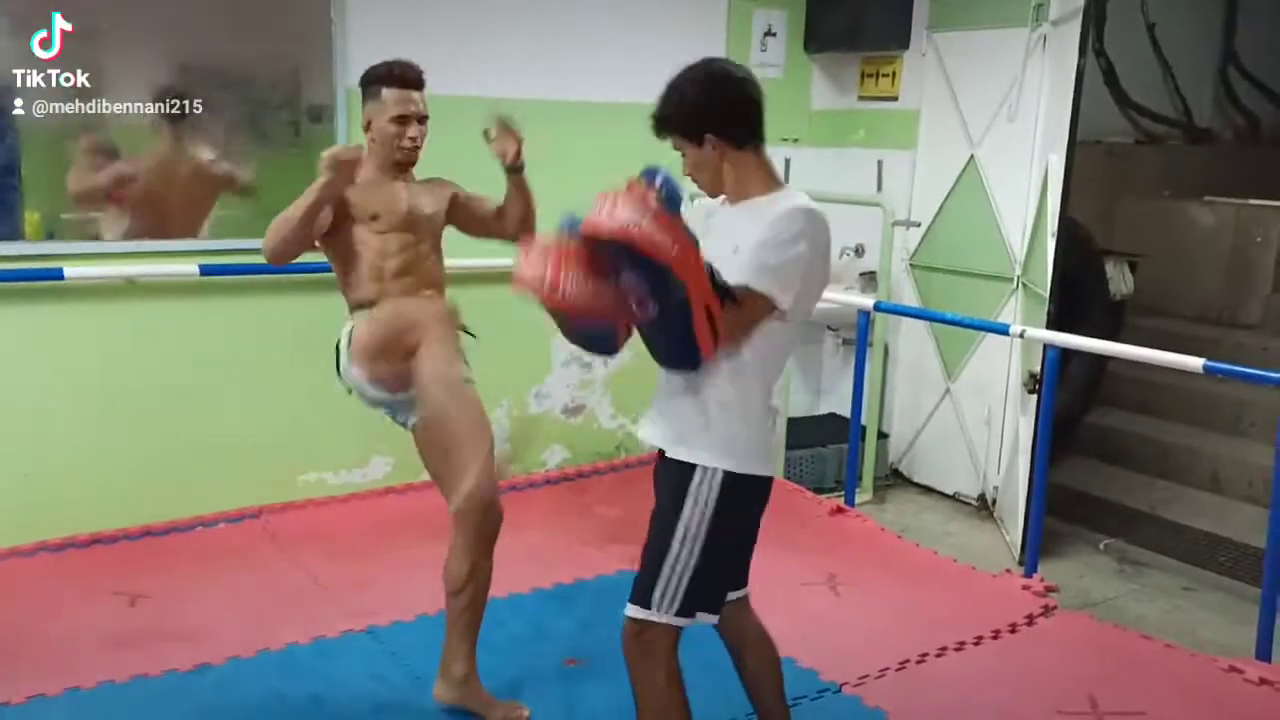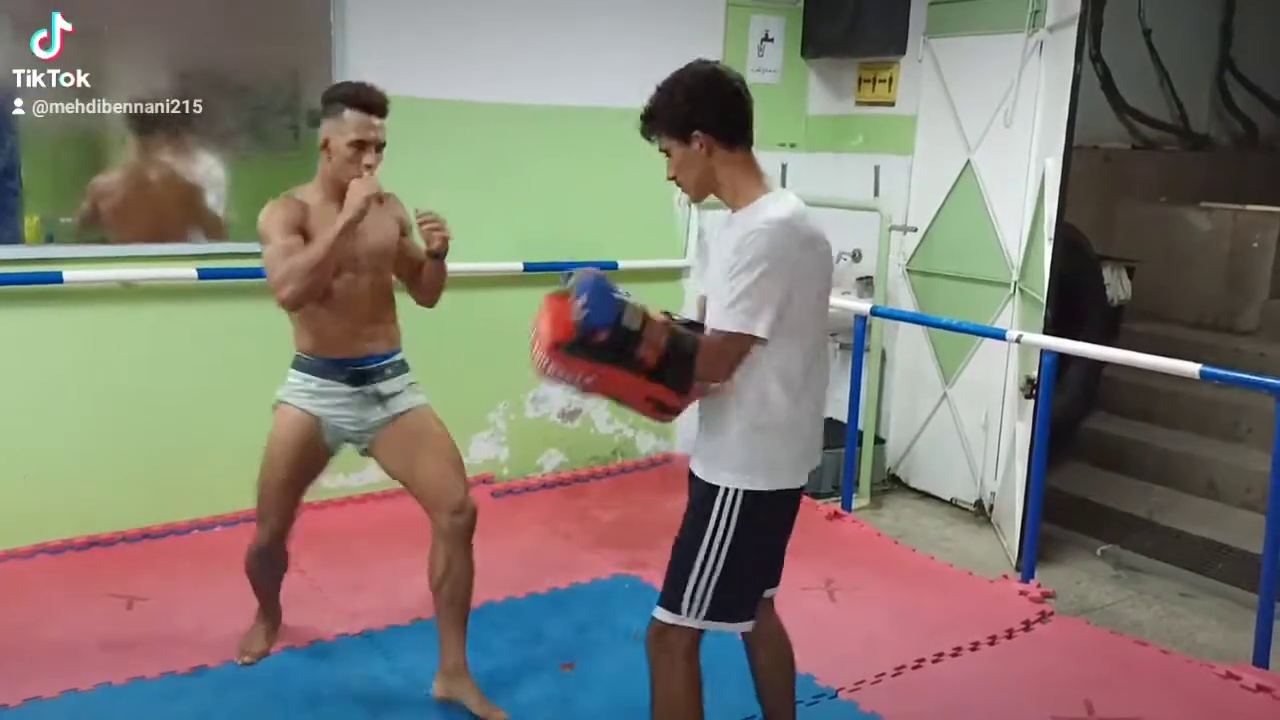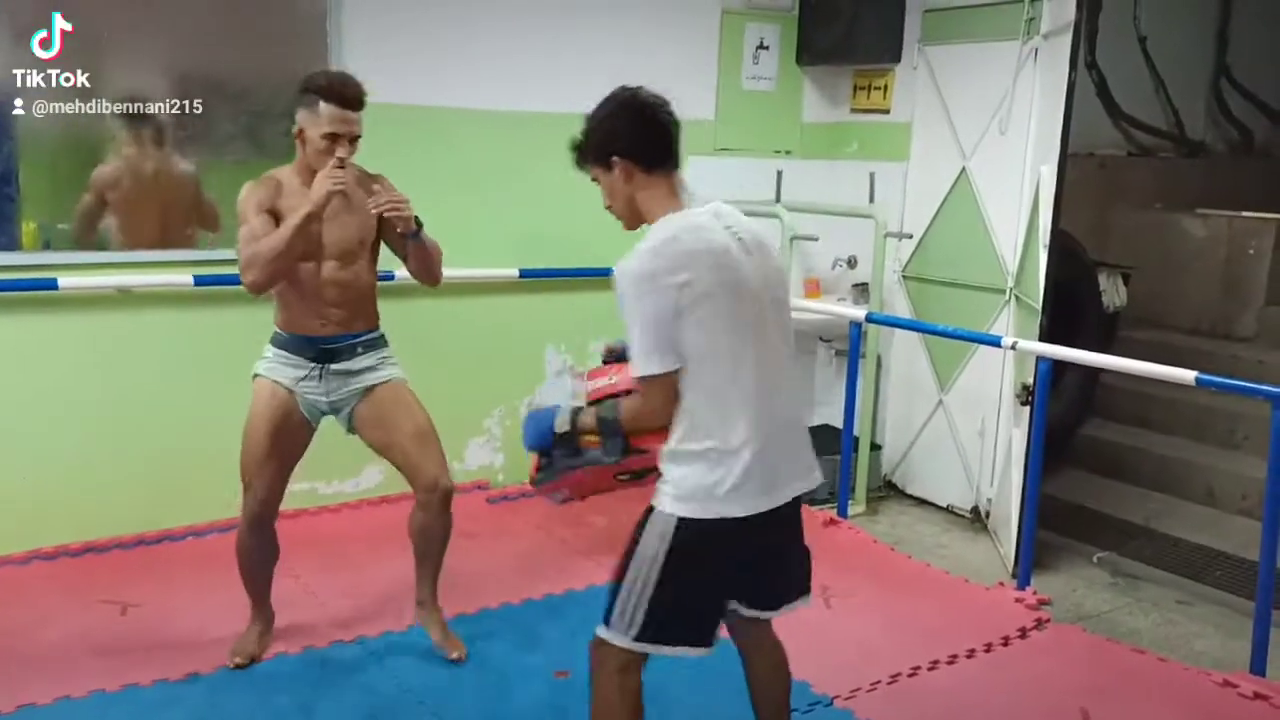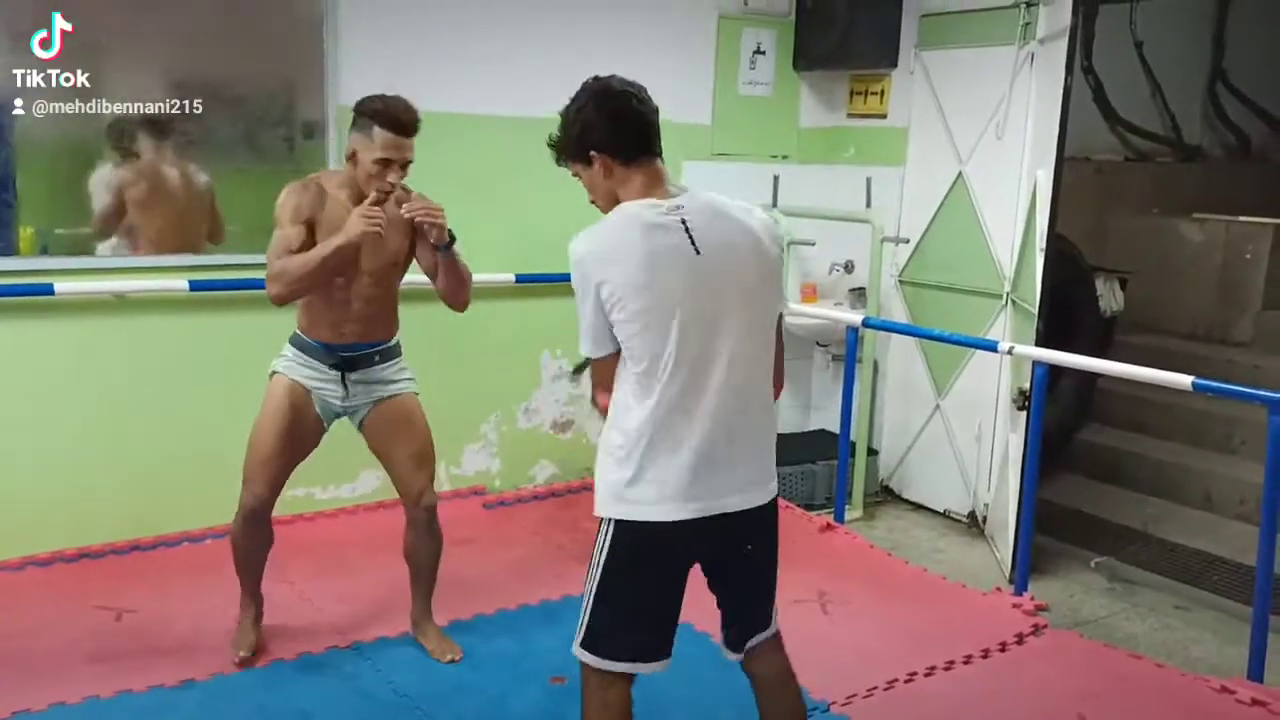
dt=0.3s
person 1, frame 1
left shoulder: (795, 221)
right shoulder: (711, 211)
left elbow: (728, 326)
left hip: (720, 455)
right hip: (690, 441)
left knee: (648, 633)
right knee: (728, 607)
person 1, frame 2
left shoulder: (765, 233)
right shoulder: (773, 218)
left elbow: (712, 362)
right elbow: (724, 335)
left wrist: (628, 322)
right wrist: (637, 321)
left hip: (744, 465)
right hip: (774, 459)
left knee: (671, 632)
right knee: (754, 608)
person 1, frame 3
left shoulder: (649, 265)
right shoulder: (745, 231)
left elbow: (656, 408)
left wrist: (574, 419)
left hip: (707, 495)
right hip: (780, 478)
left knee: (616, 653)
right knee: (752, 620)
person 1, frame 4
left shoulder: (596, 249)
right shoulder: (753, 227)
left elbow: (606, 387)
right elbow: (773, 365)
left hip: (650, 497)
right hip: (748, 485)
right knee: (761, 643)
person 2, frame 1
left shoulder: (439, 193)
right shoulder: (341, 188)
left elbow: (514, 228)
right elbow: (278, 248)
left wrist: (513, 171)
right wrist: (325, 184)
left hip: (427, 362)
right hip: (375, 350)
left knee: (483, 515)
right knee: (429, 319)
right ankle: (477, 467)
person 2, frame 2
left shoulder: (389, 209)
right shoulder: (285, 212)
left elbow: (428, 296)
right elbow: (288, 291)
left wrist: (436, 255)
right wrist: (343, 220)
left hip: (390, 386)
right hip: (315, 387)
left knee: (458, 513)
right knee: (268, 535)
right ankle: (267, 617)
person 2, frame 3
left shoulder: (374, 189)
right shoulder: (262, 193)
left elbow: (431, 276)
right elbow: (253, 276)
left wrist: (409, 230)
right wrist: (310, 207)
left hip: (366, 361)
right hip: (290, 363)
left knee: (436, 485)
right knee: (257, 510)
left ankle: (428, 603)
right ankle: (260, 617)
person 2, frame 4
left shoulder: (414, 208)
right shoulder: (304, 197)
left elbow: (459, 300)
right elbow: (278, 288)
left wrist: (442, 240)
right wrist: (346, 237)
left hip: (381, 369)
right hip: (308, 363)
left knee: (422, 504)
right knee: (254, 503)
left ankle: (422, 618)
right ankle: (250, 609)
